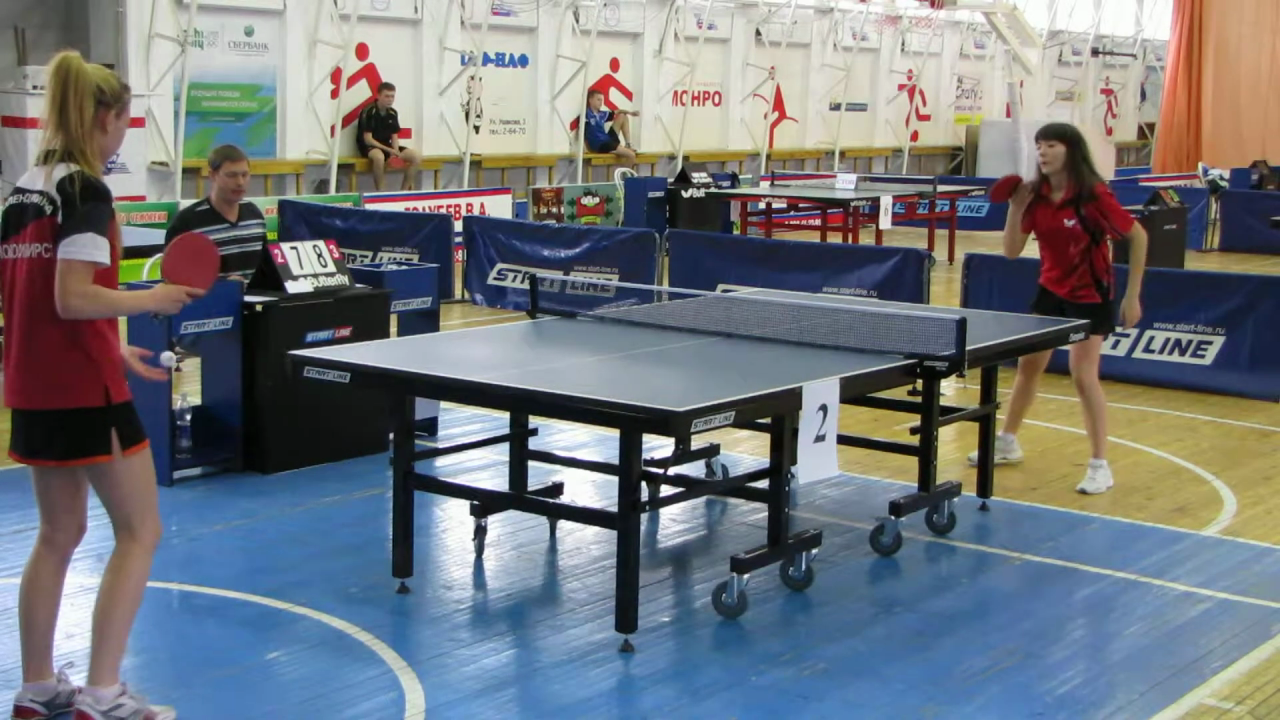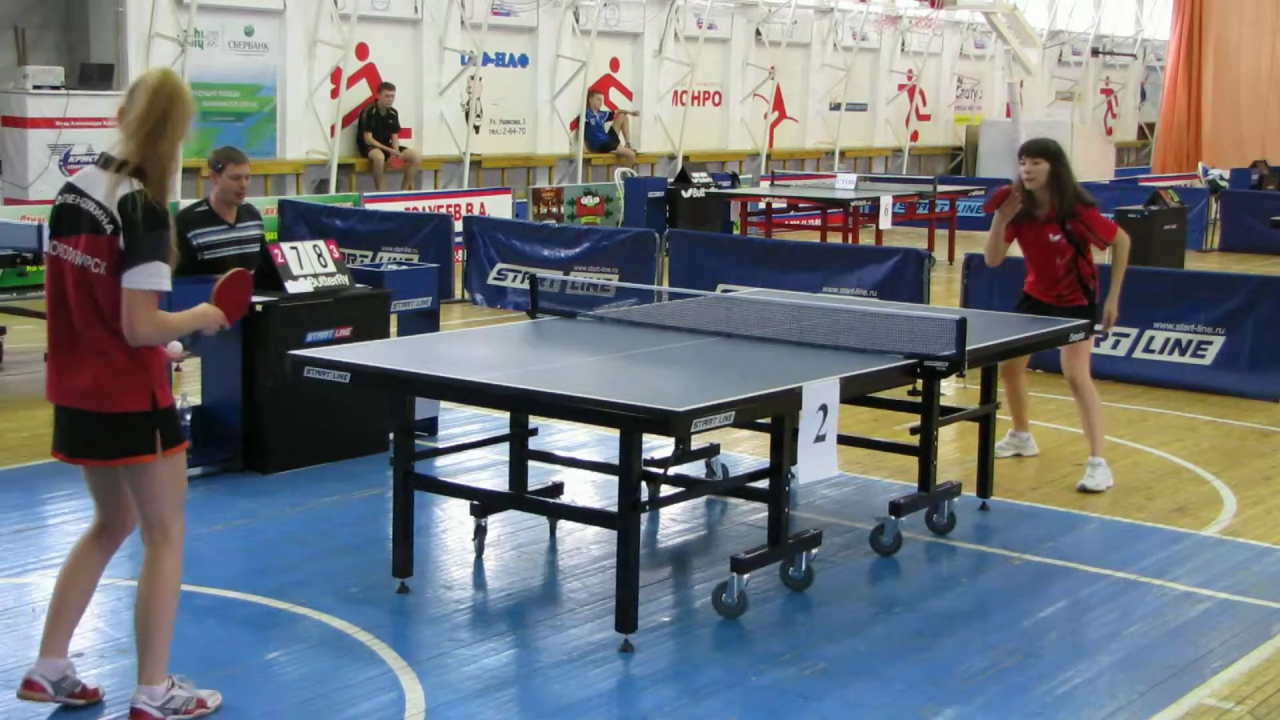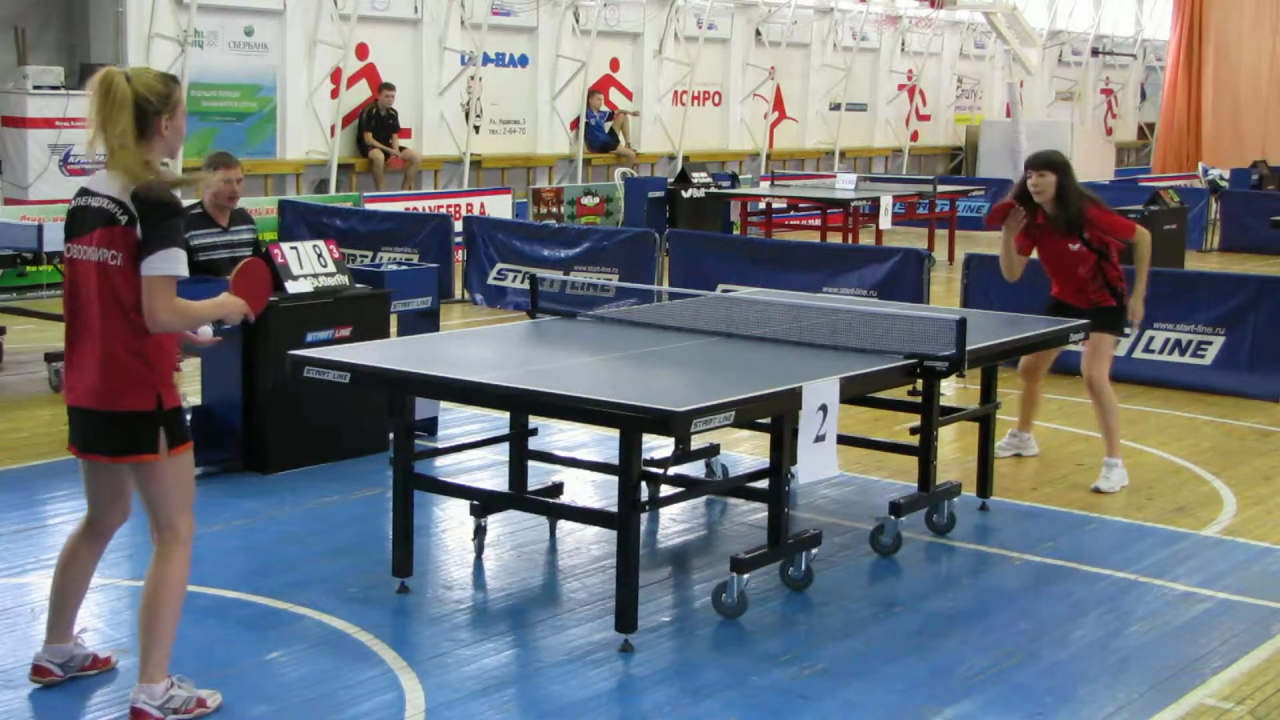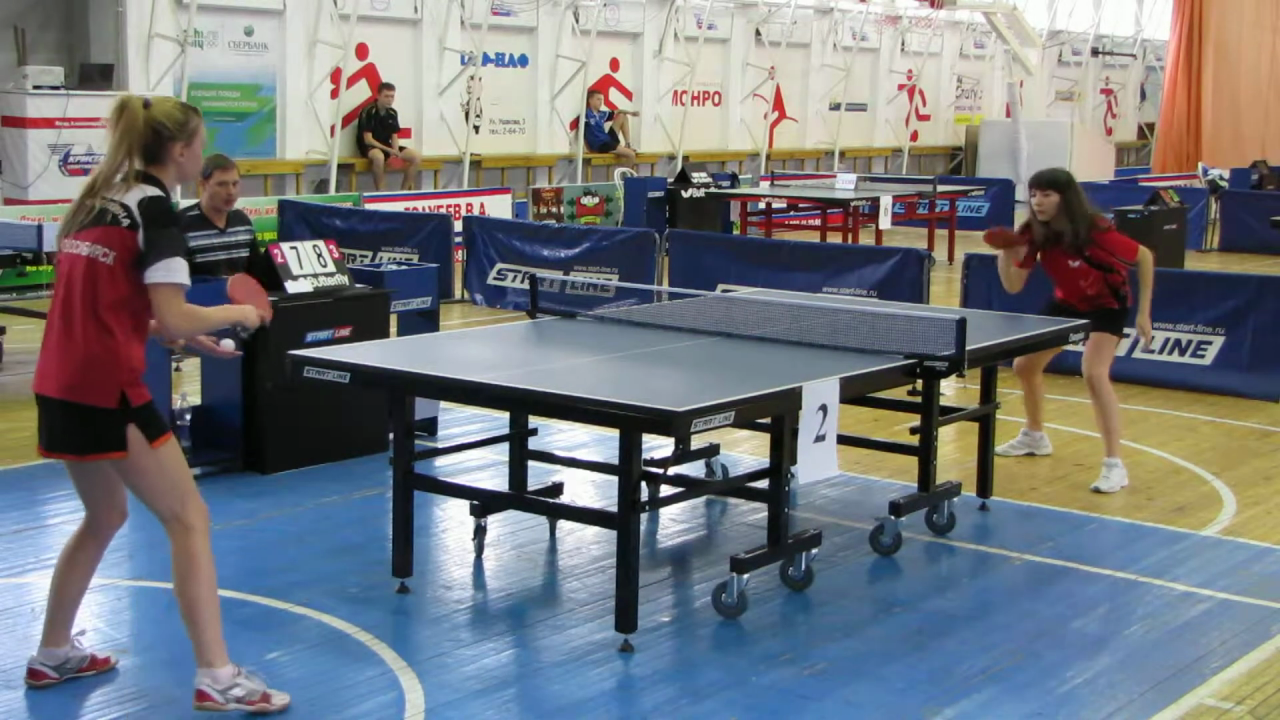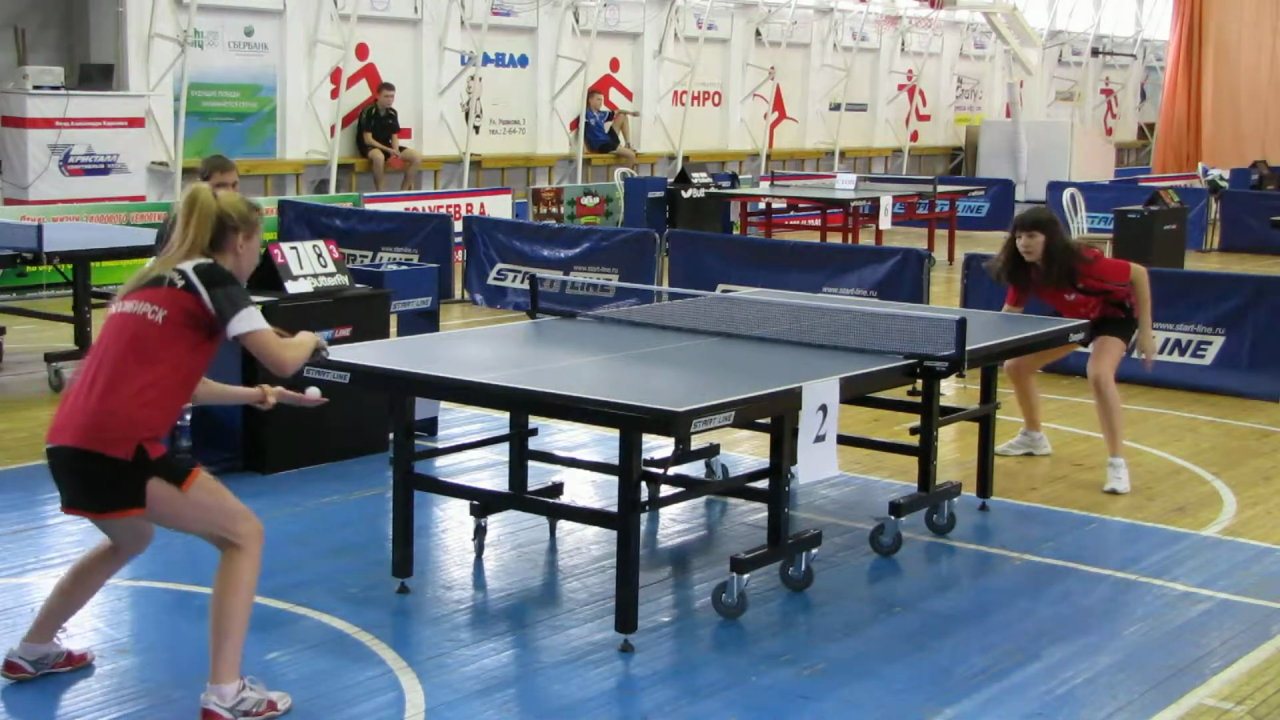
dt=0.5s
person 1, frame 1
right shoulder: (85, 190)
right elbow: (73, 299)
left wrist: (115, 351)
right wrist: (152, 298)
right hip: (85, 393)
left knee: (58, 536)
right knee: (140, 535)
person 1, frame 2
left shoulder: (74, 188)
right shoulder: (144, 212)
left elbow: (81, 292)
right elbow: (141, 329)
right wrist: (196, 319)
left hip: (74, 392)
right hip: (130, 399)
left knee: (112, 523)
right knee: (165, 537)
left ankle: (48, 667)
person 1, frame 3
left shoulder: (87, 194)
right shoulder: (156, 203)
right elbow: (159, 315)
left wrist: (181, 326)
right wrist: (220, 306)
left hip: (87, 389)
right hip: (138, 395)
left knee: (104, 518)
right knee: (174, 536)
left ankle: (56, 651)
person 1, frame 4
left shoulder: (94, 202)
right shoulder: (155, 210)
right elbow: (177, 317)
left wrist: (166, 330)
right wrist: (236, 311)
left hip: (57, 388)
right hip: (106, 391)
left knee: (104, 516)
right knee: (188, 520)
left ankle: (53, 653)
right ankle: (217, 677)
person 1, frame 5
left shoulder: (155, 280)
right shoulder: (210, 278)
right elbow: (281, 361)
left wrist: (252, 395)
right wrist: (306, 339)
left hip: (68, 443)
right hip: (120, 448)
left knee: (129, 539)
right knee: (243, 536)
person 2, frame 1
left shoulder: (1093, 196)
right shoulder: (1035, 195)
left elbow: (1138, 237)
right elbow: (1011, 252)
left wrist: (1132, 295)
right wrist: (1016, 210)
left hip: (1090, 296)
right hip: (1050, 291)
left knee: (1084, 377)
right knee: (1028, 366)
left ankle: (1100, 466)
right ankle: (1007, 441)
person 2, frame 2
left shoulder: (1077, 210)
right shoulder: (1018, 206)
left elbow: (1122, 242)
right elbow: (992, 259)
left wrist: (1112, 297)
right wrist: (1001, 220)
left hip: (1075, 301)
right hip: (1036, 297)
left knee: (1077, 377)
right knee: (1009, 365)
left ankle: (1098, 463)
right ankle: (1021, 436)
person 2, frame 3
left shoulder: (1089, 214)
right shoulder: (1031, 220)
left elbow: (1142, 237)
right elbow: (1011, 274)
left wrist: (1138, 294)
right wrist: (1009, 235)
left hip: (1104, 303)
right hip: (1064, 301)
left knee: (1094, 376)
right knee: (1029, 367)
left ankle: (1115, 464)
right ankle: (1022, 437)
person 2, frame 4
left shoulder: (1095, 232)
right shoulder: (1033, 232)
left elbow: (1145, 258)
right elbow: (1014, 285)
left wrist: (1143, 313)
right wrist: (1006, 261)
left hip: (1107, 306)
right hip: (1067, 303)
left knee: (1094, 376)
right knee: (1024, 365)
left ankle: (1114, 464)
right ankle: (1034, 436)
person 2, frame 5
left shoulder: (1083, 263)
right shoulder: (1024, 270)
left elbow: (1139, 274)
right elbow: (1010, 314)
left wrist: (1145, 330)
left hip: (1114, 316)
right hip: (1073, 318)
left knee: (1099, 376)
right knee: (1015, 366)
left ankle: (1117, 465)
right ankle: (1033, 436)
